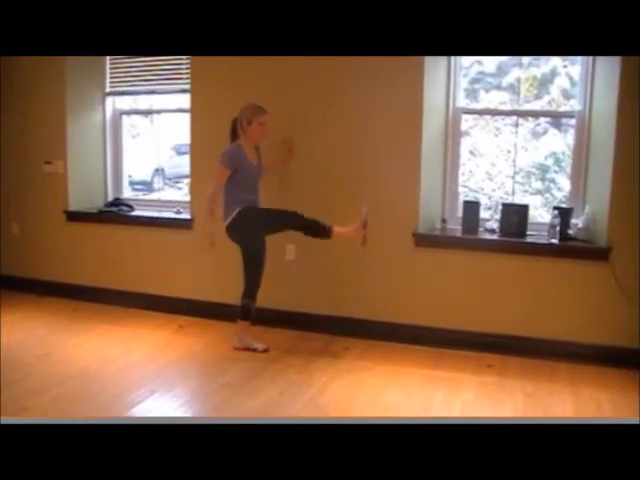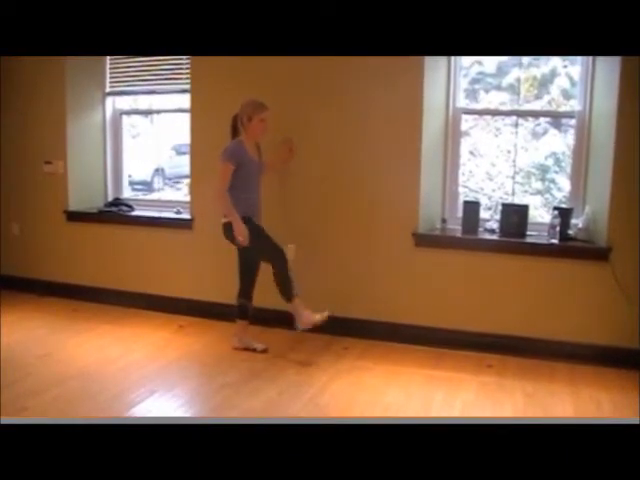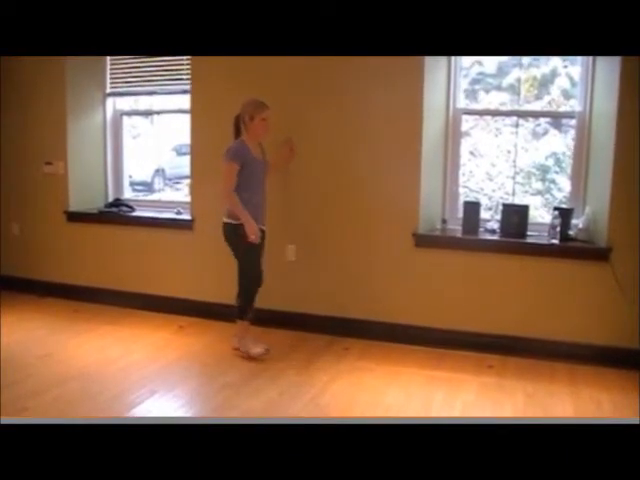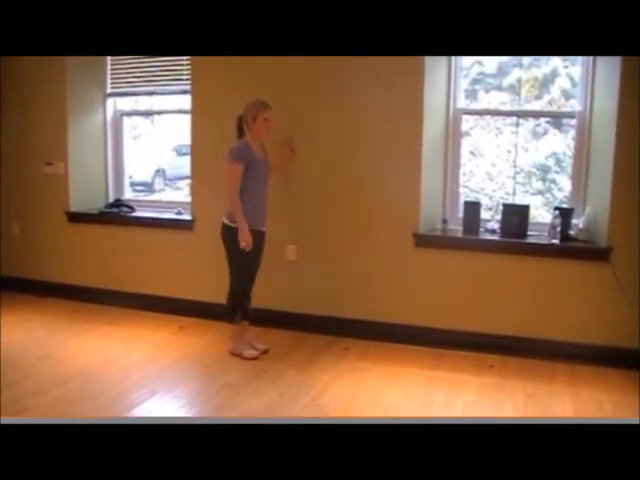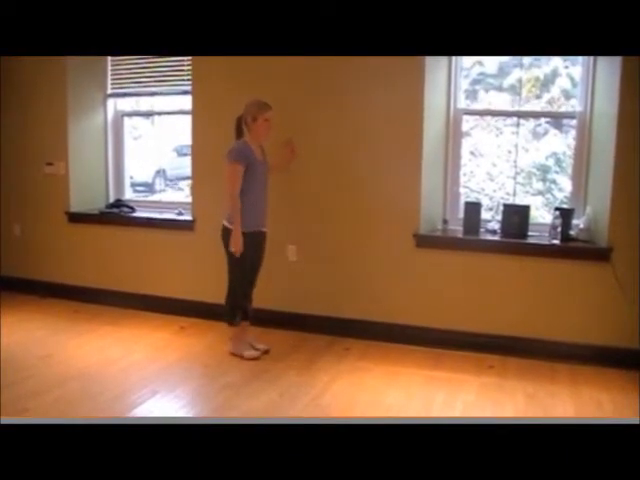
dt=0.2s
person 1, frame 1
left shoulder: (256, 151)
right shoulder: (231, 154)
right elbow: (216, 191)
left wrist: (282, 158)
right wrist: (211, 226)
left hip: (253, 223)
right hip: (240, 220)
left knee: (253, 281)
right knee: (293, 219)
left ankle: (242, 336)
right ankle: (348, 231)
person 1, frame 2
left shoulder: (256, 149)
right shoulder: (233, 150)
right elbow: (221, 190)
left wrist: (281, 158)
right wrist: (236, 223)
left hip: (249, 220)
right hip: (237, 222)
left knee: (249, 280)
right knee: (277, 257)
left ankle: (241, 336)
right ankle: (299, 312)
person 1, frame 3
left shoulder: (259, 149)
right shoulder: (237, 150)
right elbow: (228, 192)
left wrist: (282, 158)
right wrist: (247, 221)
left hip: (255, 225)
right hip: (238, 226)
left knee: (248, 278)
right knee: (253, 277)
left ankle: (242, 335)
right ankle: (245, 337)
person 1, frame 4
left shoulder: (261, 149)
right shoulder: (239, 150)
right elbow: (232, 193)
left wrist: (283, 158)
right wrist: (242, 228)
left hip: (256, 228)
right hip: (237, 228)
left knee: (247, 283)
right knee: (239, 283)
left ankle: (245, 335)
right ankle: (236, 340)
person 1, frame 5
left shoulder: (259, 150)
right shoulder: (239, 151)
right elbow: (233, 195)
left wrist: (282, 159)
right wrist: (236, 232)
left hip: (257, 229)
right hip: (239, 230)
left knee: (249, 284)
right knee: (238, 284)
left ankle: (245, 336)
right ankle: (236, 341)
